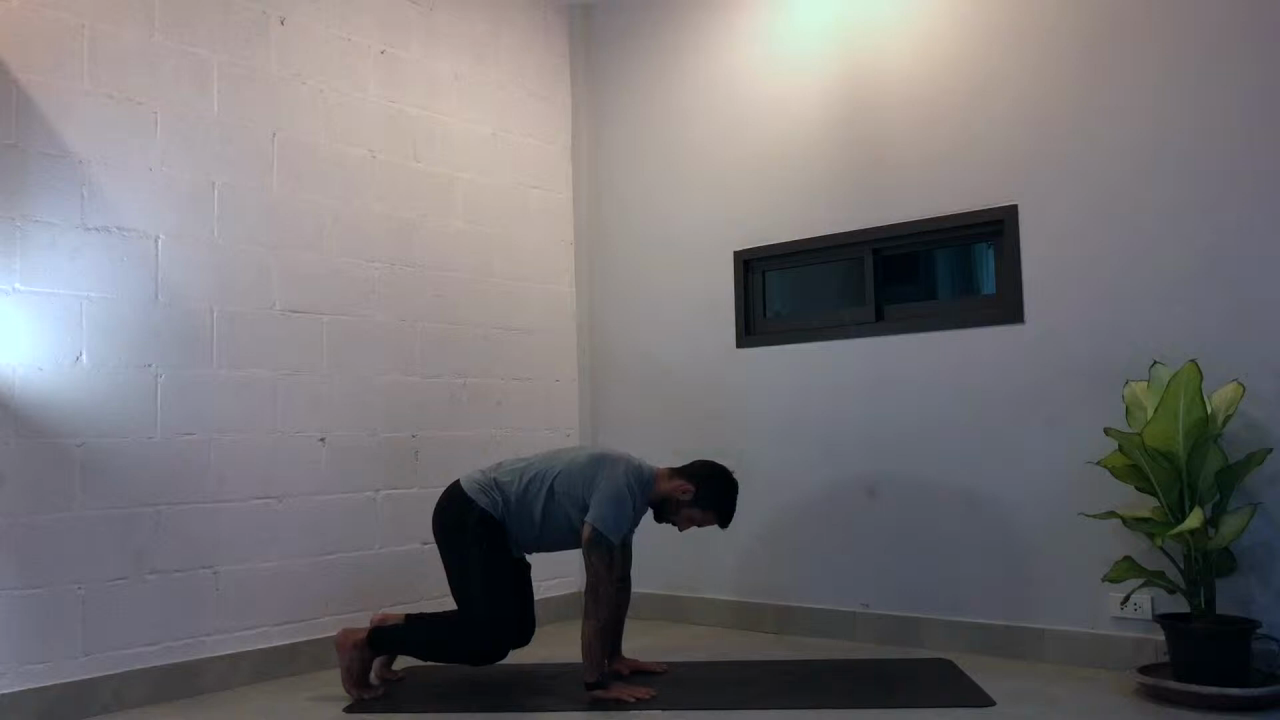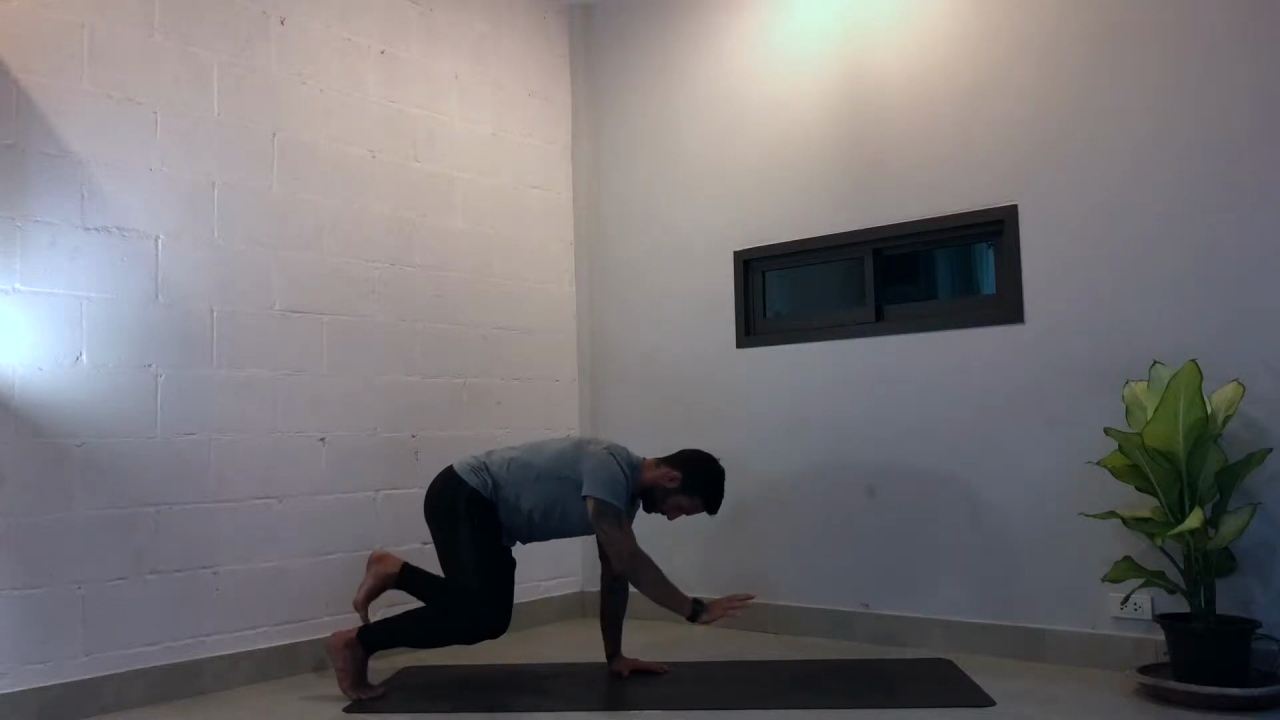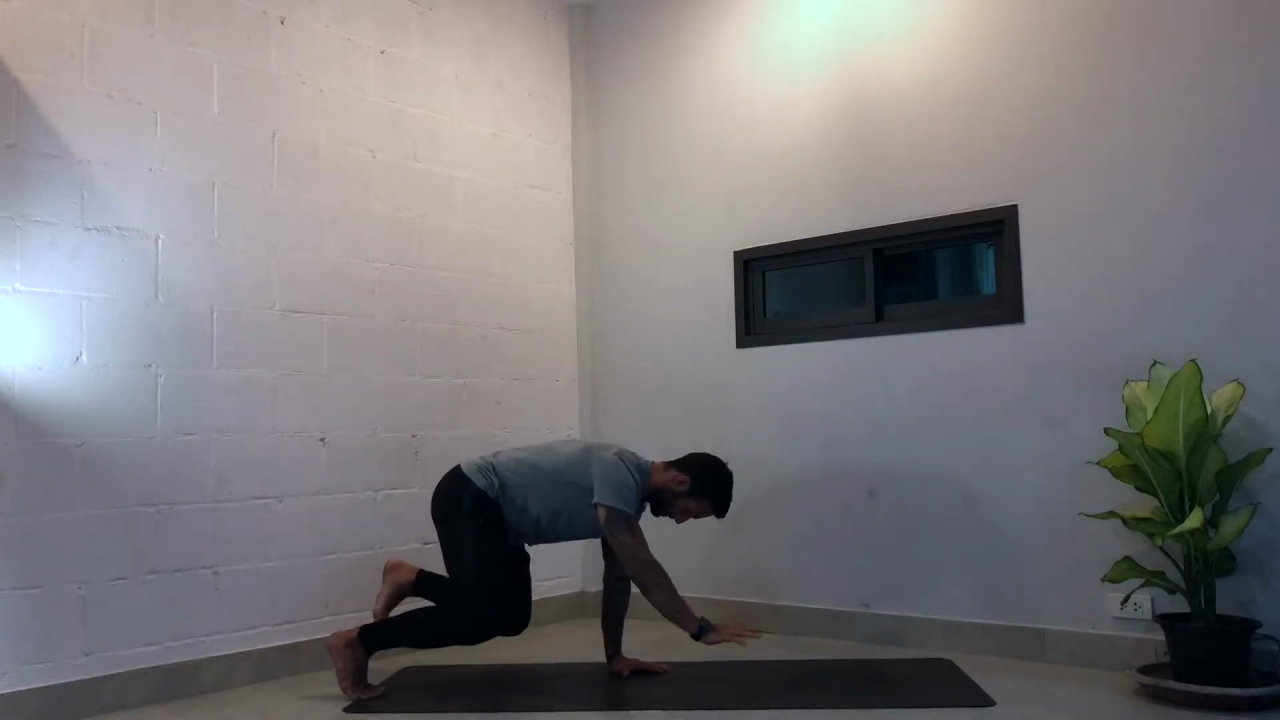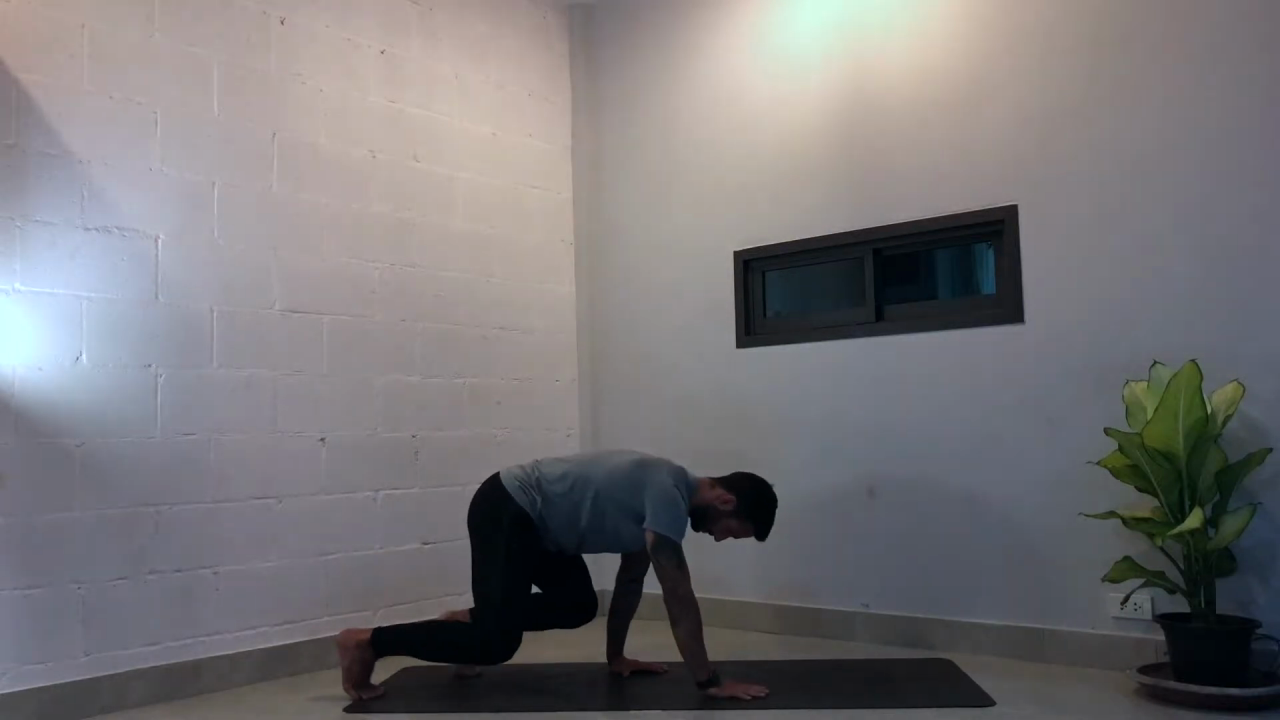
dt=0.7s
person 1, frame 1
left shoulder: (634, 490)
right shoulder: (621, 488)
left elbow: (620, 580)
right elbow: (599, 590)
left wrist: (615, 657)
right wrist: (596, 680)
left hip: (494, 523)
right hip: (469, 514)
left knee: (516, 631)
right knee: (490, 640)
left ankle: (397, 627)
right ankle: (364, 643)
person 1, frame 2
left shoulder: (626, 488)
right shoulder: (610, 468)
left elbow: (614, 575)
right elbow: (628, 561)
left wrist: (615, 655)
right wrist: (696, 610)
left hip: (489, 511)
right hip: (462, 497)
left knee: (488, 615)
right knee: (480, 617)
left ankle: (394, 571)
right ankle: (356, 643)
person 1, frame 3
left shoulder: (630, 488)
right shoulder: (619, 474)
left elbow: (617, 576)
right elbow: (642, 570)
left wrist: (615, 655)
right wrist: (702, 629)
left hip: (497, 512)
right hip: (468, 497)
left knee: (511, 617)
right knee: (484, 618)
left ankle: (410, 579)
right ankle: (355, 643)
person 1, frame 4
left shoulder: (666, 493)
right shoulder: (669, 495)
left elbow: (631, 578)
right elbow: (679, 598)
left wrist: (615, 655)
right wrist: (709, 681)
left hip: (531, 517)
right hip: (506, 510)
left knee: (579, 605)
right knee: (496, 644)
left ankle: (468, 621)
right ankle: (367, 643)
